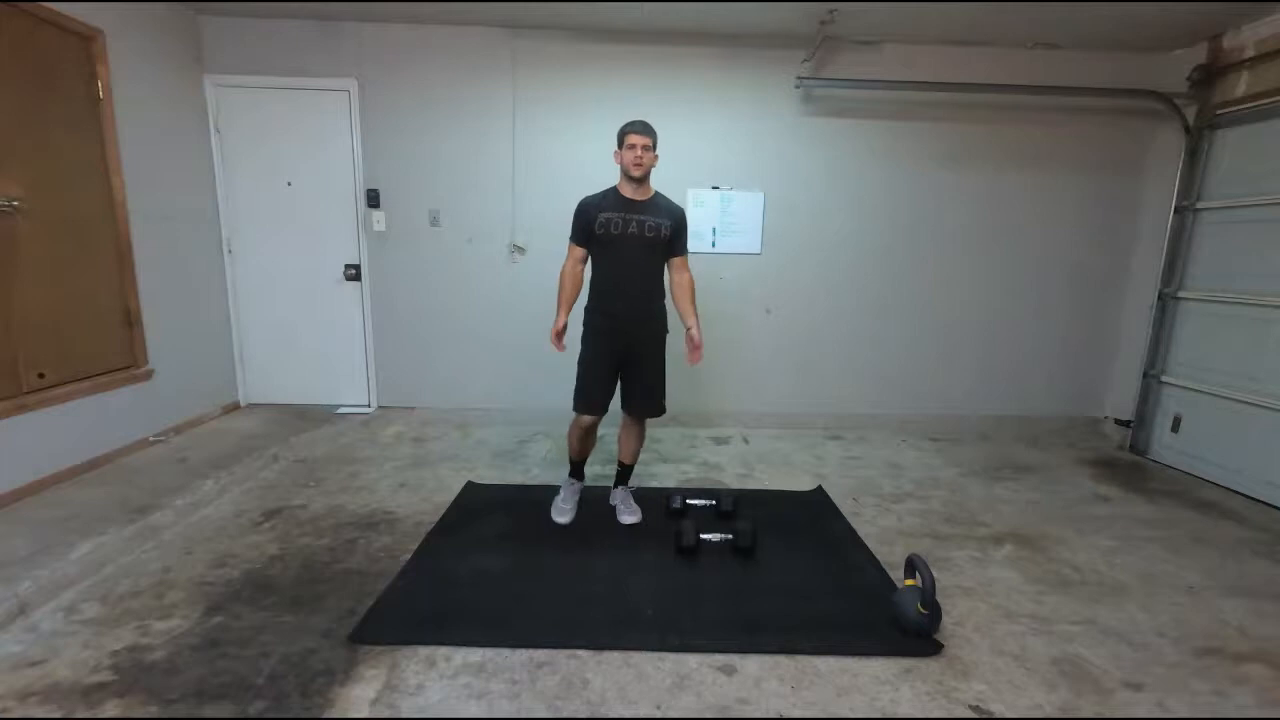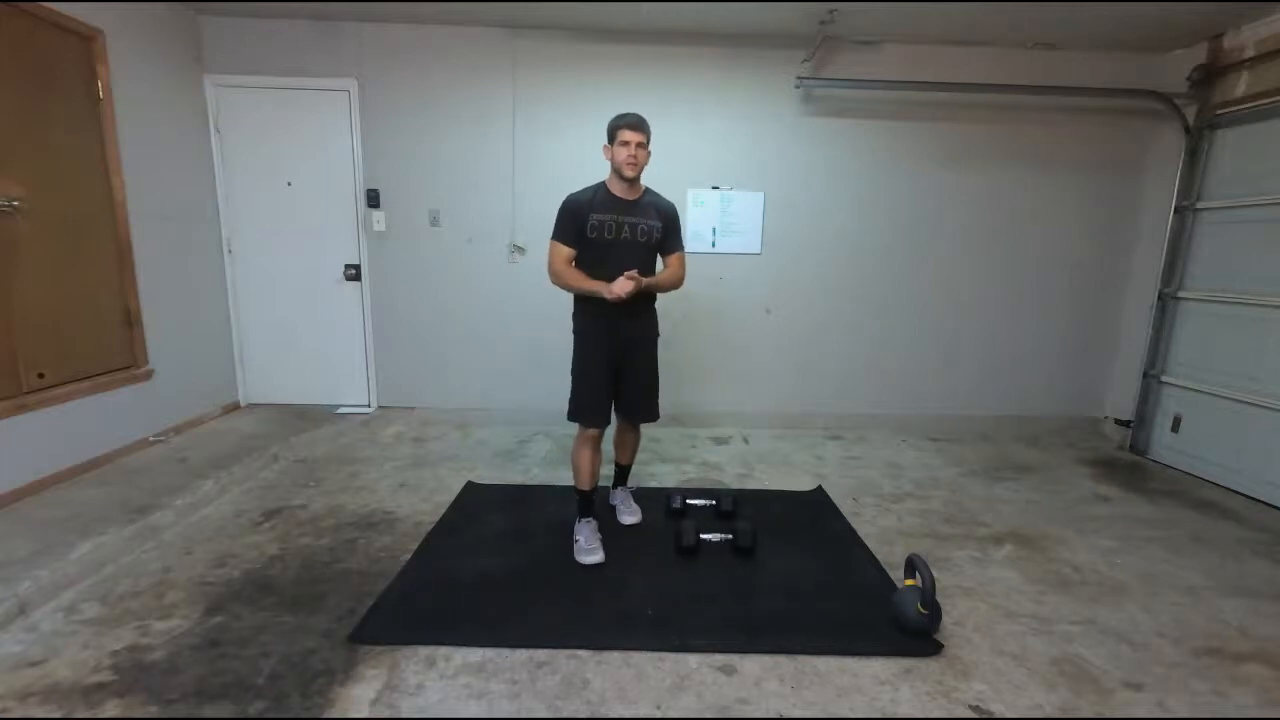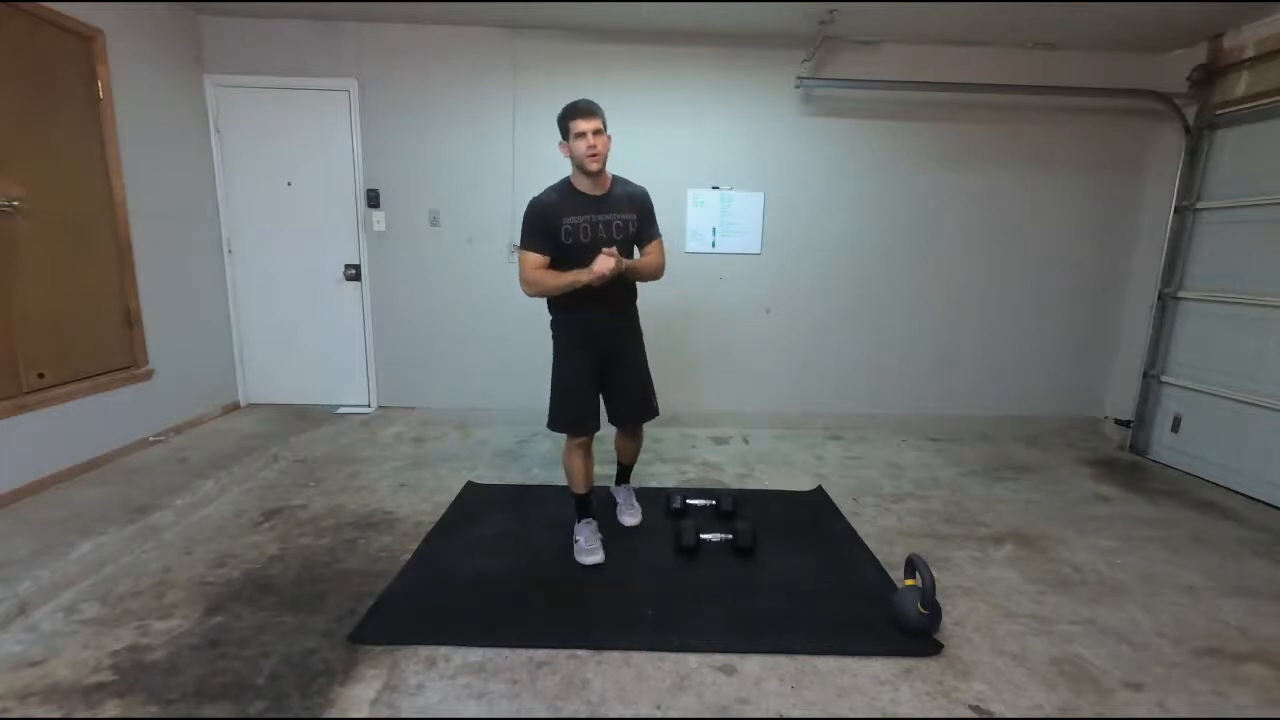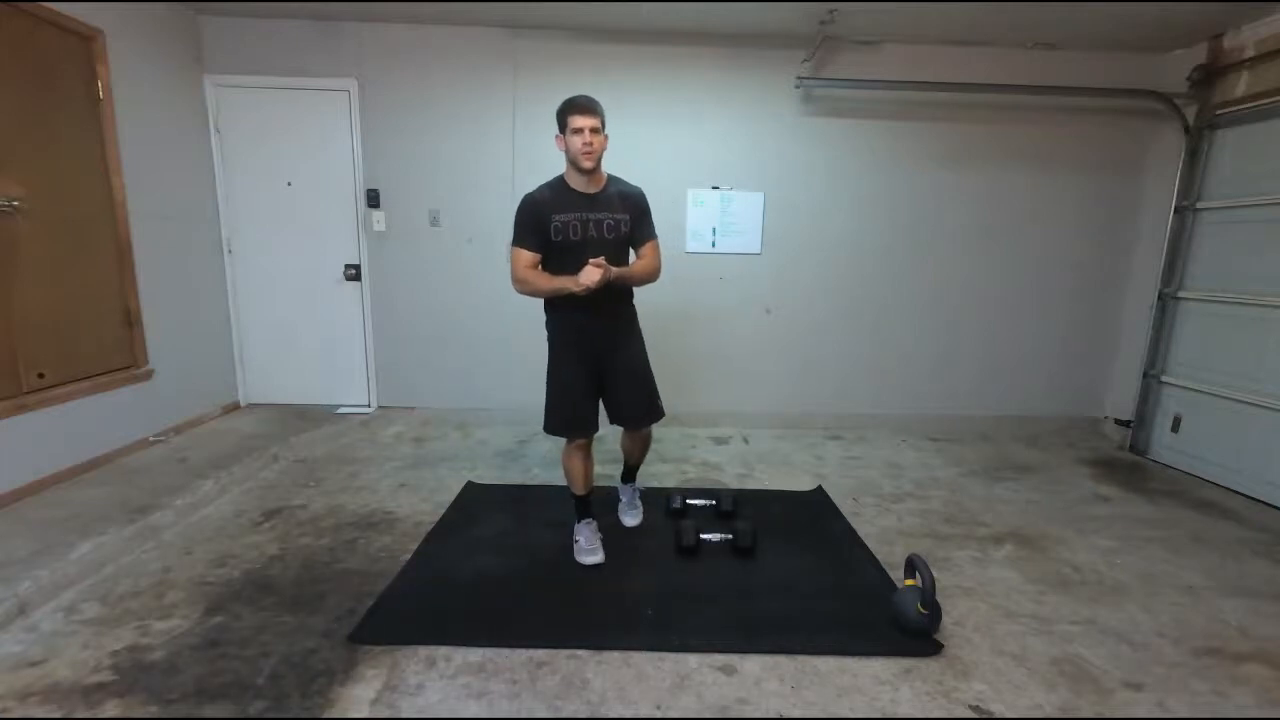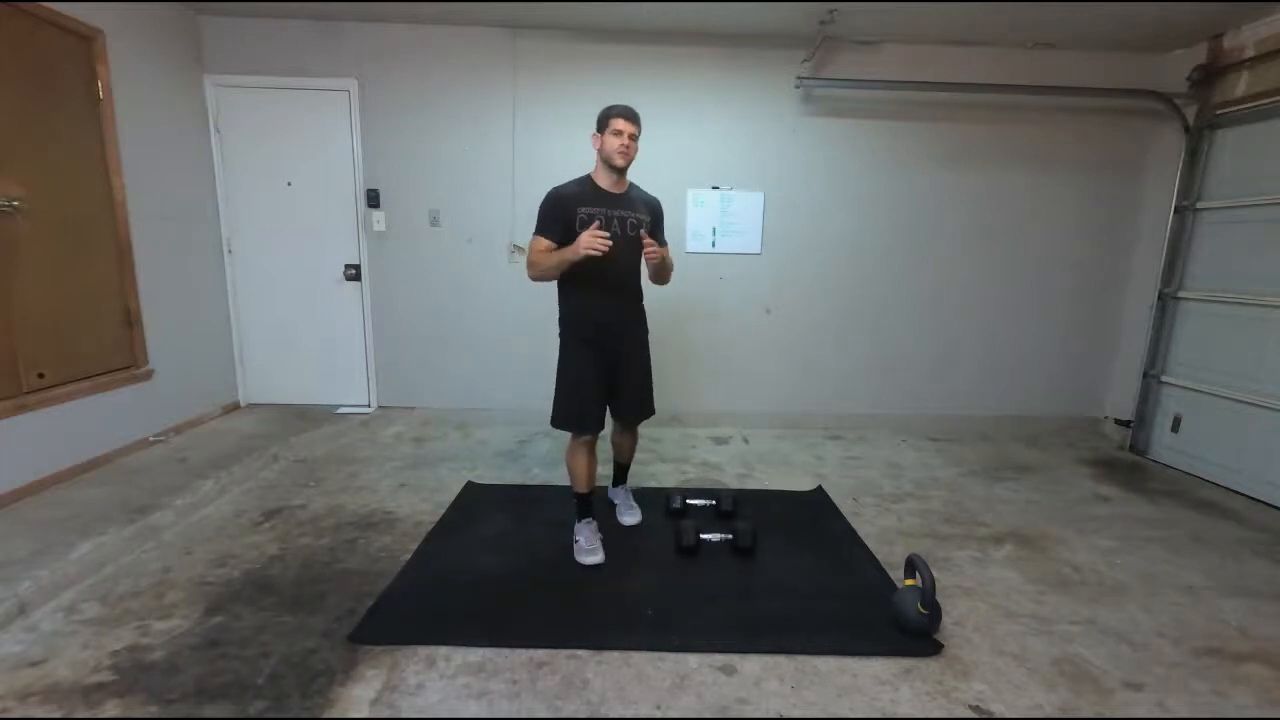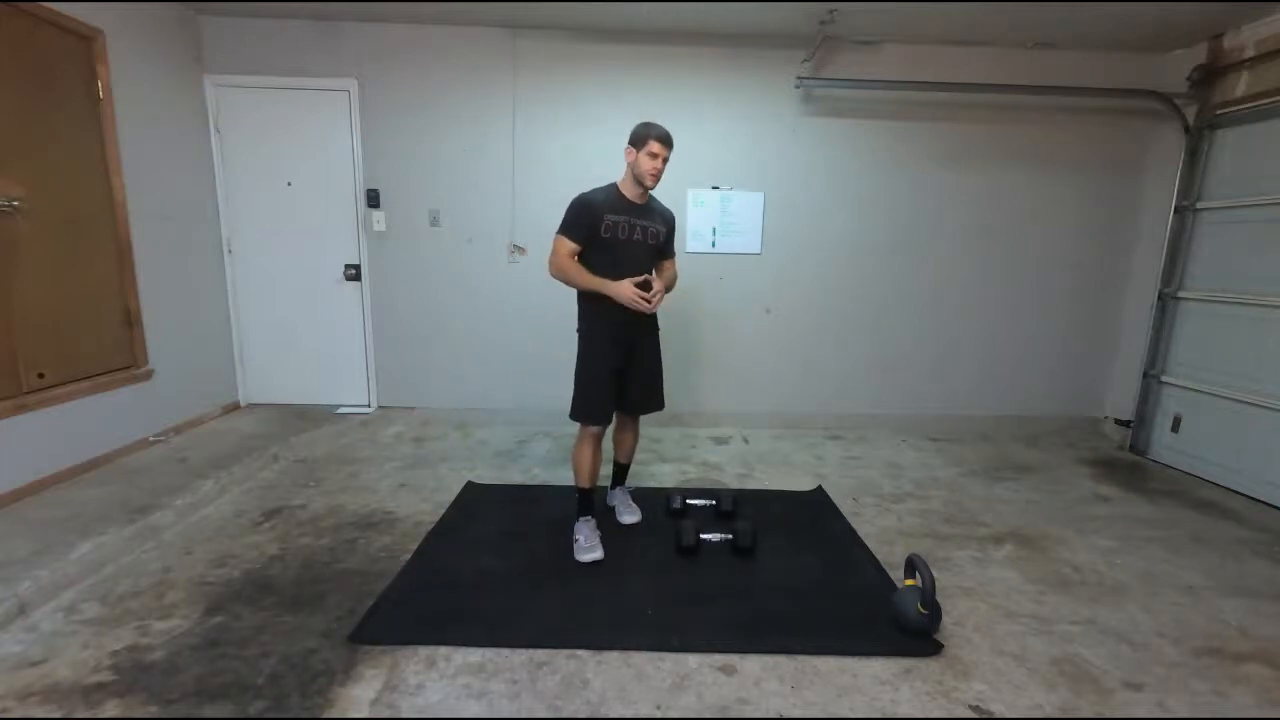
dt=0.7s
person 1, frame 1
left shoulder: (671, 213)
right shoulder: (592, 207)
left elbow: (680, 273)
right elbow: (574, 264)
left wrist: (691, 323)
right wrist: (563, 312)
left hip: (649, 332)
right hip: (602, 329)
left knee: (637, 415)
right knee: (587, 416)
left ankle: (621, 488)
right ankle: (574, 479)
person 1, frame 2
left shoulder: (663, 210)
right shoulder: (579, 204)
left elbow: (676, 274)
right elbow: (557, 269)
left wrist: (642, 283)
right wrist: (605, 288)
left hip: (641, 333)
right hip: (593, 333)
left knee: (631, 419)
right knee: (590, 428)
left ankle: (620, 488)
right ankle: (585, 518)
person 1, frame 3
left shoulder: (635, 197)
right shoulder: (546, 206)
left elbow: (657, 263)
right elbow: (530, 280)
left wrist: (622, 265)
right wrist: (588, 273)
left hip: (624, 332)
right hip: (574, 338)
left knee: (631, 422)
right knee: (579, 435)
left ankle: (623, 486)
right ankle: (584, 520)
person 1, frame 4
left shoulder: (630, 198)
right shoulder: (538, 204)
left elbow: (651, 266)
right elbow: (522, 277)
left wrist: (612, 274)
right wrist: (574, 281)
left hip: (622, 334)
right hip: (569, 340)
left knee: (640, 424)
right knee: (578, 438)
left ankle: (628, 486)
right ankle: (585, 522)
person 1, frame 5
left shoulder: (648, 205)
right shoulder: (564, 198)
left elbow: (659, 277)
right elbow: (535, 268)
left wrist: (660, 259)
right wrist: (574, 250)
left hip: (631, 334)
right hip: (582, 337)
left knee: (628, 421)
right knee: (583, 432)
left ankle: (620, 487)
right ankle: (584, 520)
person 1, frame 6
left shoulder: (663, 217)
right shoulder: (591, 204)
left elbow: (667, 269)
right elbow: (559, 263)
left wrist: (662, 286)
right wrist: (613, 288)
left hip: (643, 332)
right hip: (599, 333)
left knee: (630, 415)
right knee: (593, 426)
left ankle: (618, 489)
right ankle: (584, 518)
